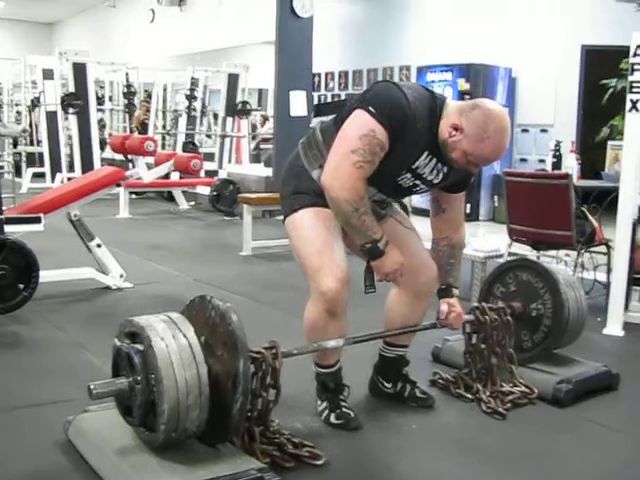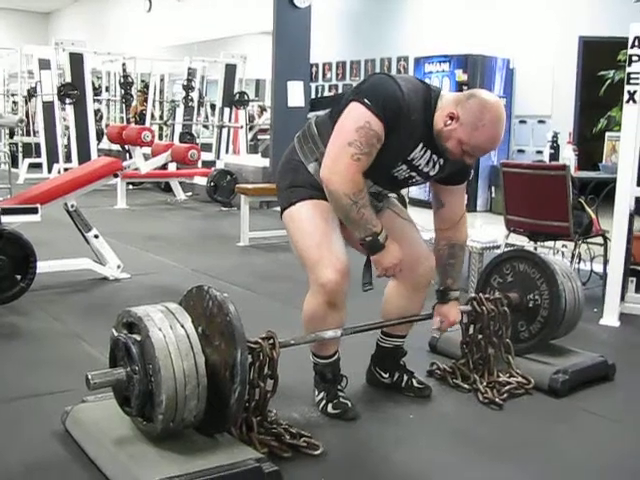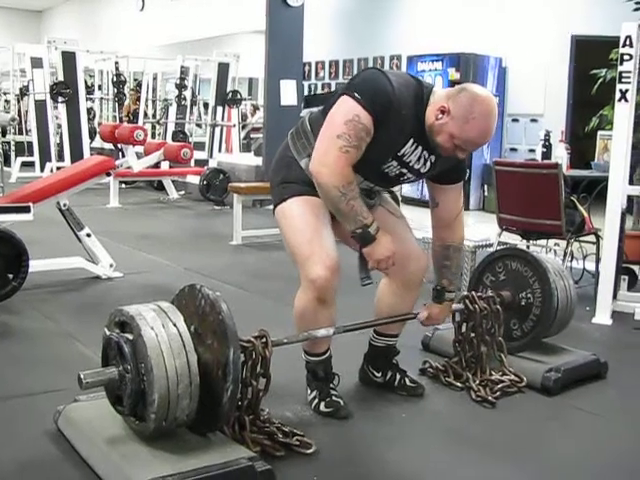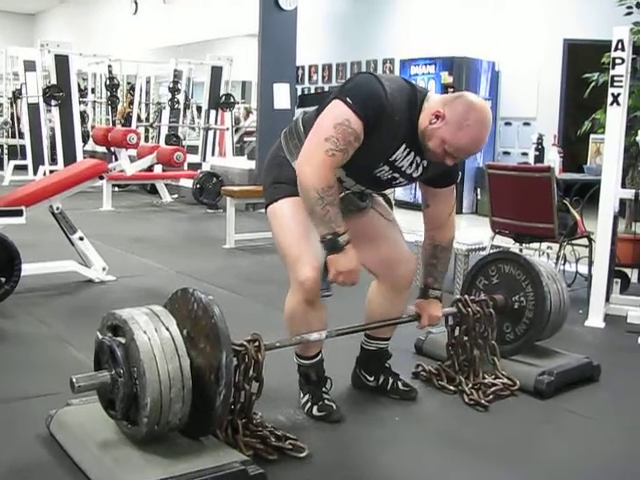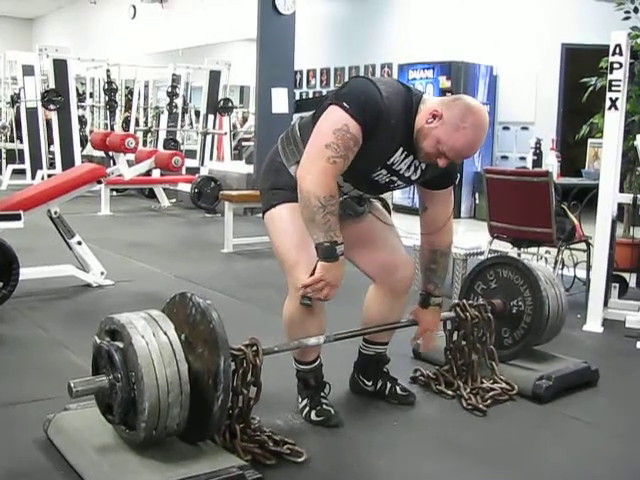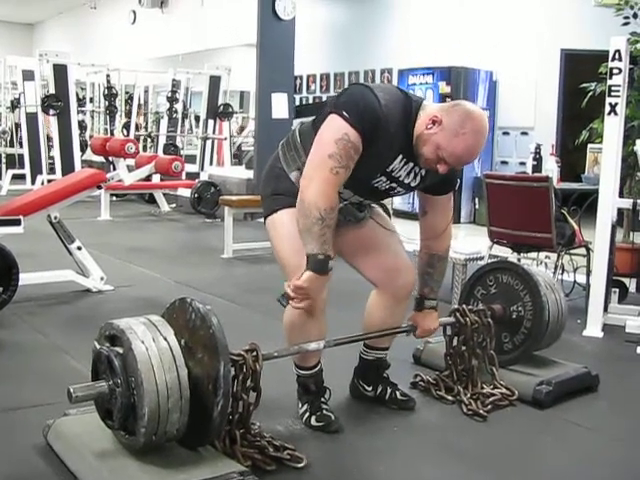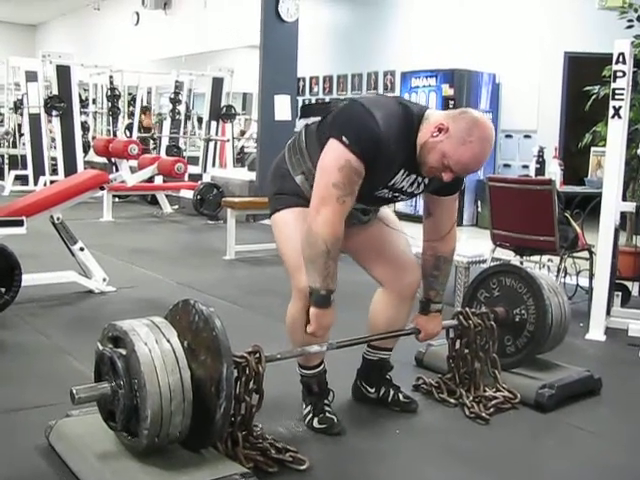
dt=0.3s
person 1, frame 1
left shoulder: (458, 163)
right shoulder: (396, 105)
left elbow: (449, 229)
right elbow: (338, 181)
left wrist: (448, 291)
right wrist: (378, 248)
left hip: (369, 196)
right hip: (314, 185)
left knee: (422, 275)
right knee: (331, 285)
left ankle: (388, 375)
right ankle: (329, 389)
person 1, frame 2
left shoulder: (457, 158)
right shoulder: (390, 98)
left elbow: (451, 226)
right elbow: (336, 175)
left wrist: (448, 295)
right wrist: (378, 243)
left hip: (366, 191)
right hip: (311, 178)
left knee: (421, 267)
right knee: (331, 277)
left ankle: (386, 365)
right ankle: (327, 379)
person 1, frame 3
left shoulder: (450, 156)
right shoulder: (381, 92)
left elbow: (449, 225)
right elbow: (327, 167)
left wrist: (444, 297)
right wrist: (369, 235)
left hip: (361, 188)
right hip: (305, 174)
left knee: (412, 265)
right knee: (321, 273)
left ankle: (379, 364)
right ankle: (319, 378)
person 1, frame 4
left shoulder: (444, 161)
right shoulder: (375, 97)
left elbow: (440, 226)
right elbow: (312, 168)
left wrist: (431, 294)
right wrist: (339, 245)
left hip: (351, 190)
right hip: (296, 177)
left knee: (402, 268)
right knee: (310, 276)
left ankle: (371, 367)
right ankle: (311, 381)
person 1, frame 5
left shoulder: (441, 162)
right shoulder: (370, 101)
left elbow: (437, 230)
right elbow: (314, 176)
left wrist: (431, 302)
right wrist: (331, 256)
left hip: (350, 195)
right hip: (293, 181)
left knee: (399, 273)
right knee: (309, 283)
left ankle: (369, 372)
right ankle: (310, 386)
person 1, frame 6
left shoulder: (443, 164)
right shoulder: (370, 108)
left elbow: (436, 235)
right elbow: (317, 187)
left wrist: (427, 305)
right wrist: (319, 268)
left hip: (351, 202)
right hip: (294, 187)
left knee: (401, 279)
right knee: (309, 292)
left ankle: (369, 377)
right ankle: (310, 391)
person 1, frame 7
left shoulder: (452, 157)
right shoulder: (371, 126)
left elbow: (440, 237)
right elbow: (326, 217)
left wrist: (432, 307)
right wrist: (321, 300)
left hip: (362, 199)
right hip: (300, 186)
left knee: (406, 277)
right knee: (309, 286)
left ankle: (371, 379)
right ankle: (314, 392)
